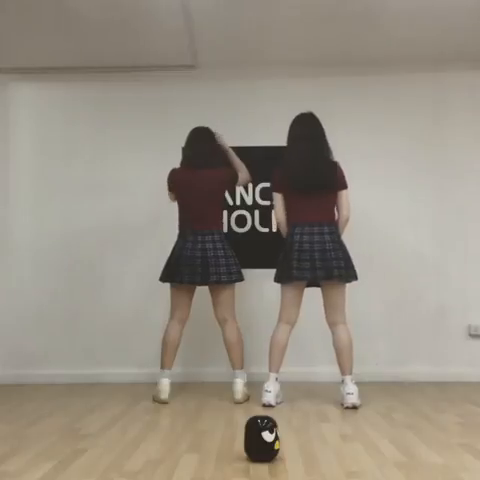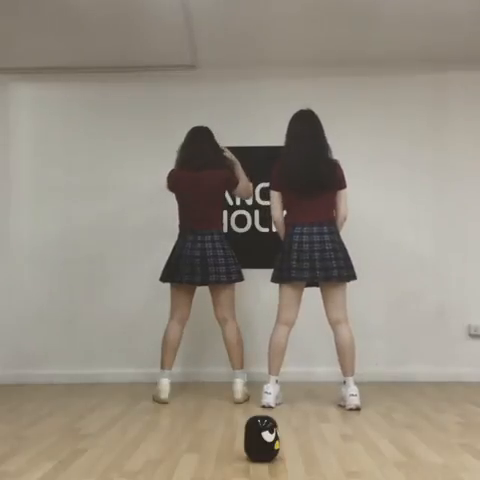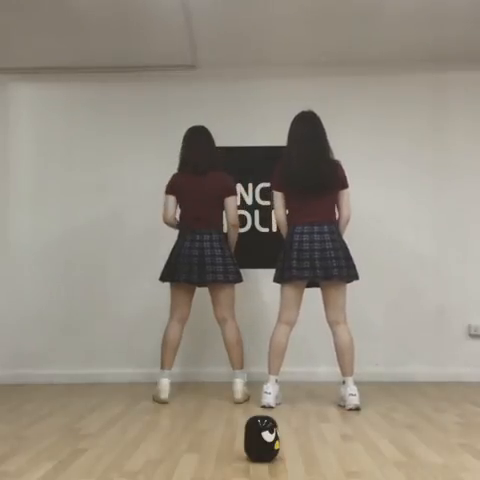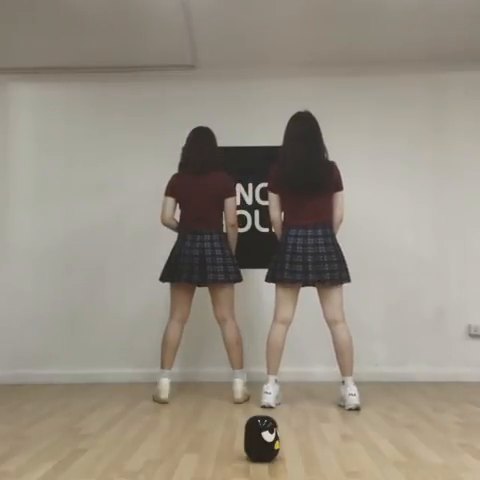
dt=0.7s
person 1, frame 1
left shoulder: (282, 173)
right shoulder: (334, 170)
left elbow: (280, 218)
right elbow: (344, 214)
left hip: (297, 244)
right hip: (330, 243)
left knee: (285, 320)
right knee: (338, 321)
left ankle: (271, 386)
right ankle: (349, 387)
person 1, frame 2
left shoulder: (281, 170)
right shoulder: (333, 168)
left elbow: (277, 216)
right elbow: (342, 213)
left hip: (296, 243)
right hip: (329, 242)
left knee: (284, 321)
right knee: (339, 321)
left ankle: (271, 387)
right ankle: (350, 388)
person 1, frame 3
left shoulder: (283, 171)
right shoulder: (335, 168)
left elbow: (280, 215)
right elbow: (345, 213)
left hip: (298, 243)
right hip: (330, 242)
left knee: (285, 321)
right knee: (338, 321)
left ankle: (271, 386)
right ankle: (350, 388)
person 1, frame 4
left shoulder: (278, 172)
right shoulder: (330, 170)
left elbow: (275, 216)
right elbow: (338, 215)
left hip: (292, 244)
right hip: (325, 244)
left knee: (281, 320)
right knee: (336, 320)
left ankle: (270, 386)
right ankle: (349, 388)
person 2, frame 1
left shoulder: (176, 176)
right shoulder: (221, 175)
right elbow: (245, 177)
right wrist: (226, 148)
left hip: (186, 248)
right hip: (216, 247)
left knee: (177, 319)
right knee: (227, 319)
left ankle: (164, 384)
right ankle: (239, 385)
person 2, frame 2
left shoulder: (177, 176)
right shoulder: (222, 175)
right elbow: (247, 191)
left wrist: (179, 162)
right wrist: (235, 161)
left hip: (186, 248)
right hip: (216, 247)
left knee: (176, 319)
right knee: (227, 319)
left ankle: (163, 384)
right ankle: (239, 384)
person 2, frame 3
left shoulder: (177, 180)
right shoulder: (224, 180)
left elbow: (168, 219)
right elbow: (233, 222)
right wrist: (229, 249)
left hip: (186, 248)
right hip: (215, 247)
left knee: (177, 318)
right knee: (227, 319)
left ankle: (163, 384)
right ankle: (239, 385)
person 2, frame 4
left shoulder: (177, 180)
right shoulder: (224, 181)
left elbow: (166, 218)
right elbow: (231, 223)
right wrist: (231, 252)
left hip: (185, 248)
right hip: (216, 246)
left knee: (177, 318)
right knee: (226, 318)
left ankle: (164, 384)
right ankle: (239, 385)
